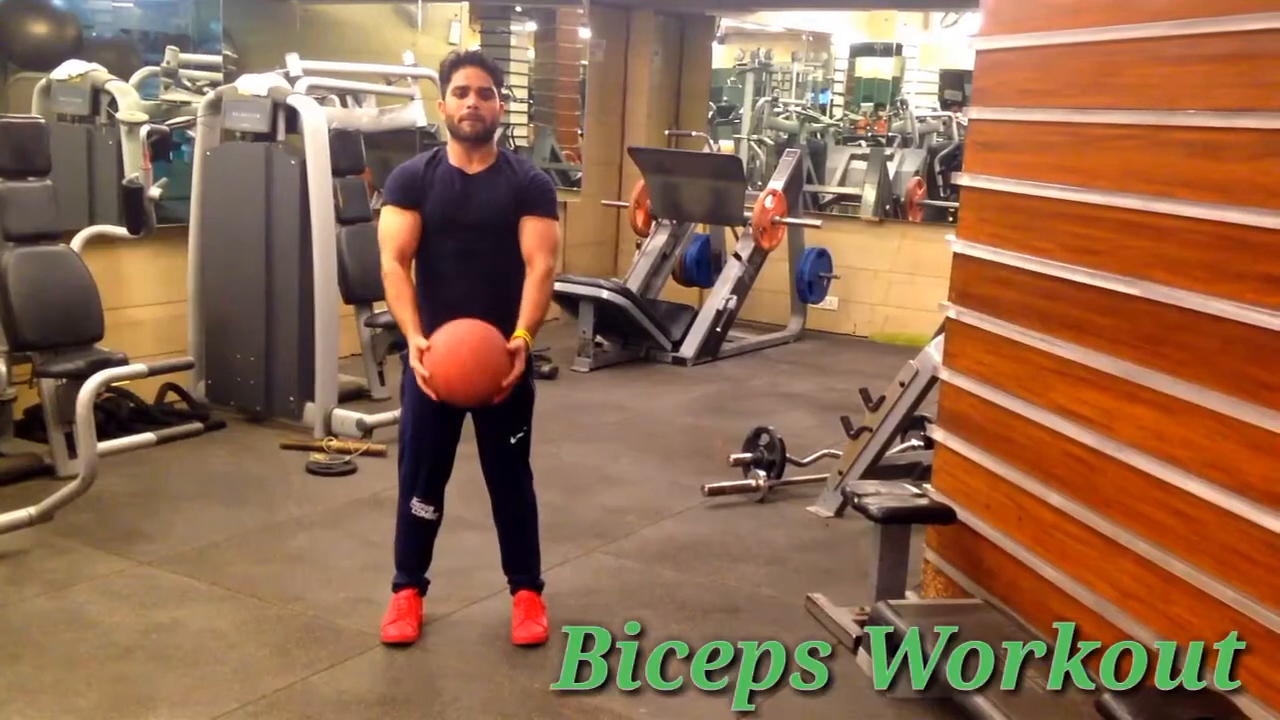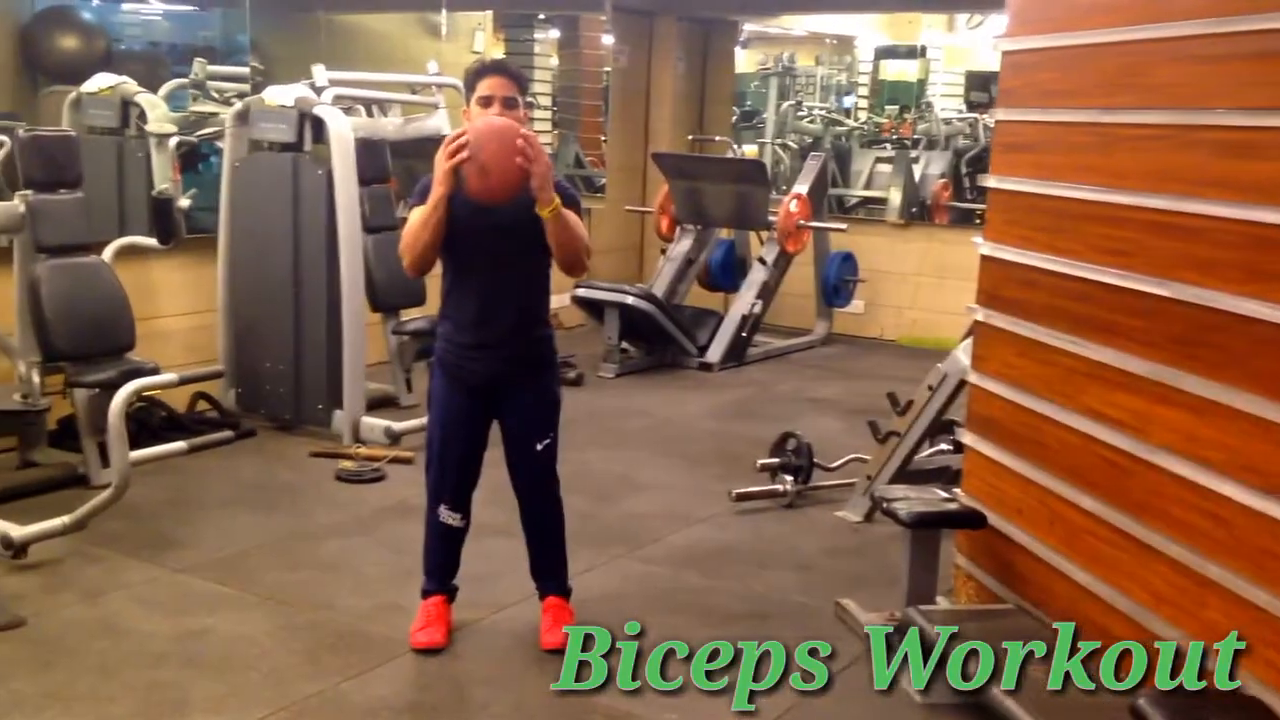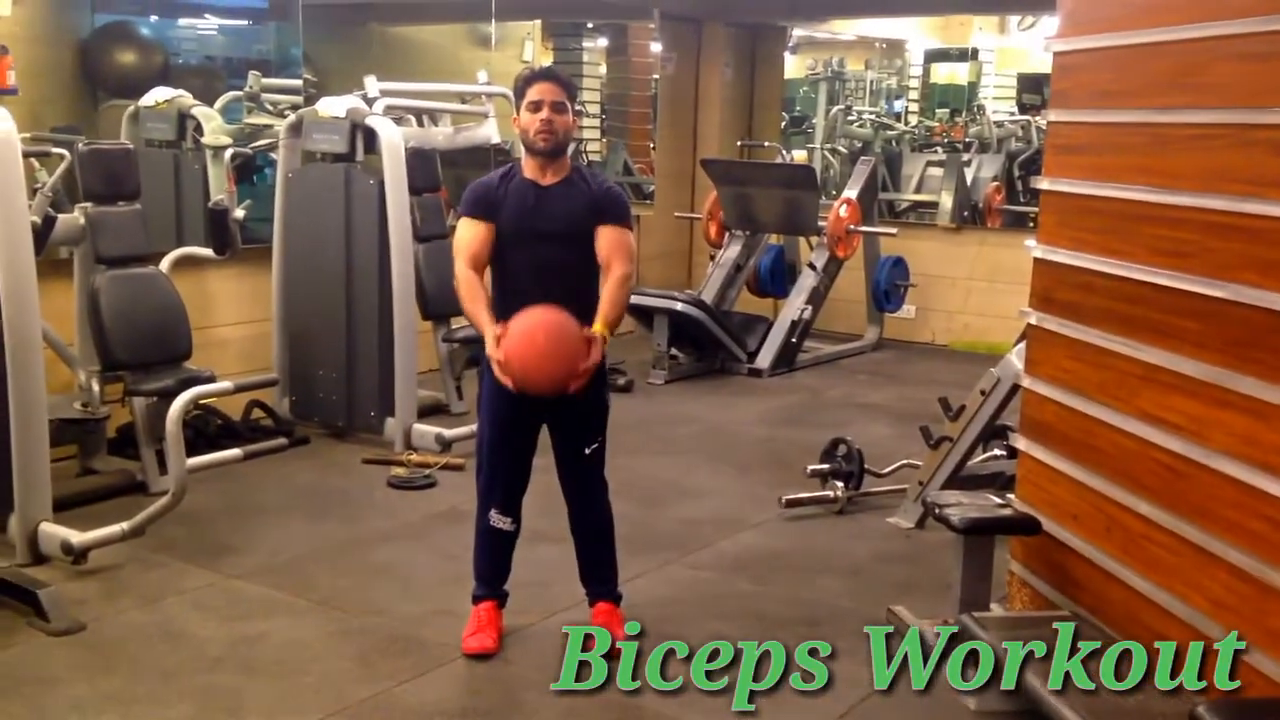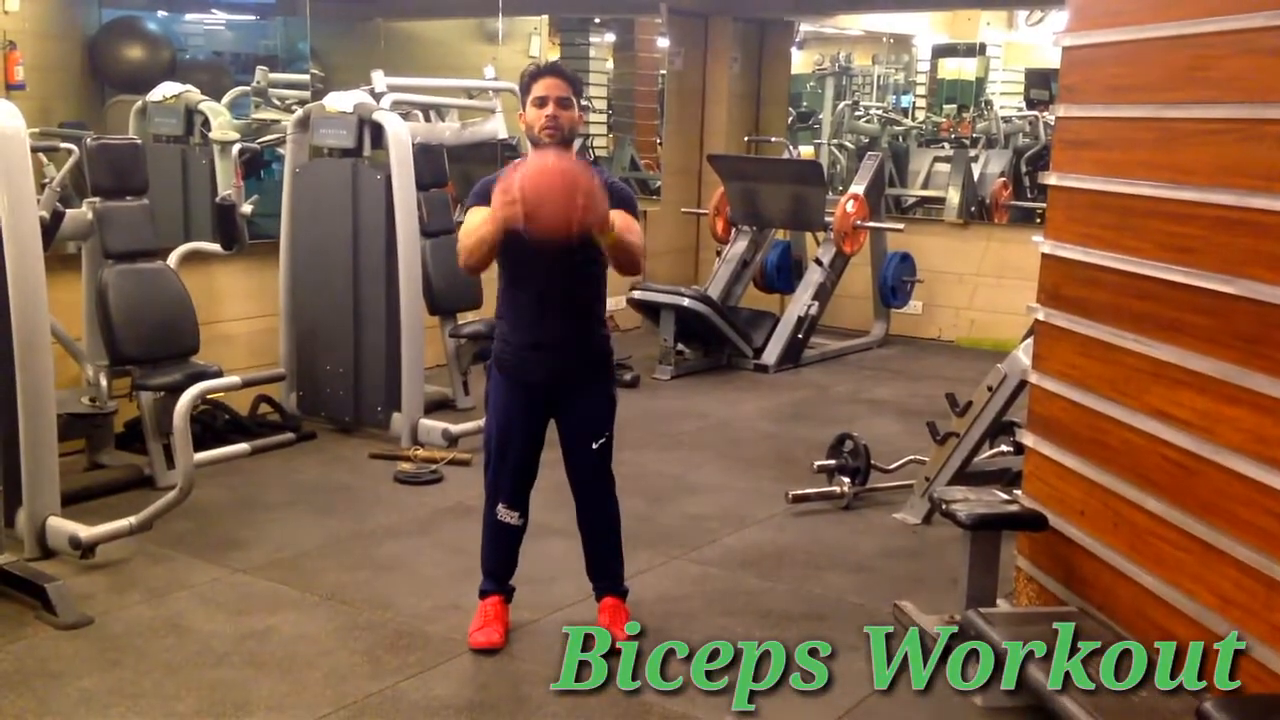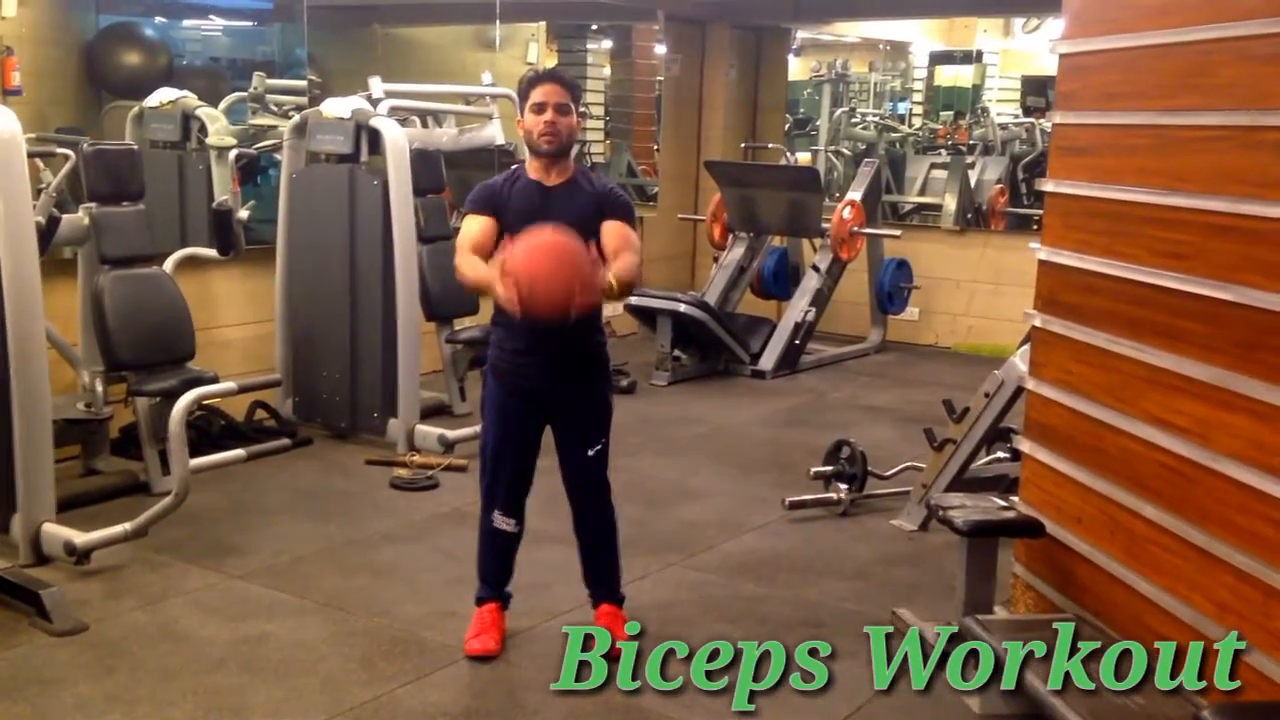
dt=1s
person 1, frame 1
left shoulder: (529, 183)
right shoulder: (411, 178)
left elbow: (540, 265)
right elbow: (394, 262)
left wrist: (521, 340)
right wrist: (414, 338)
left hip: (505, 356)
right hip: (432, 353)
left knee: (511, 478)
right knee: (420, 477)
left ankle: (526, 590)
right ankle: (408, 589)
person 1, frame 2
left shoulder: (551, 186)
right shoulder: (437, 183)
left elbow: (577, 262)
right elbow: (413, 262)
left wrist: (542, 194)
right wrist: (442, 191)
left hip: (529, 364)
right hip: (459, 363)
left knee: (538, 485)
right knee: (447, 485)
left ankle: (554, 597)
right ankle: (436, 596)
person 1, frame 3
left shoulder: (602, 196)
right shoulder: (487, 192)
left elbow: (619, 270)
right elbow: (467, 269)
left wrist: (599, 332)
right wrist: (490, 331)
left hip: (580, 366)
right hip: (507, 364)
left knee: (587, 488)
right knee: (498, 488)
left ankle: (605, 602)
right ankle: (487, 601)
person 1, frame 4
left shoulder: (607, 189)
right shoulder: (495, 187)
left elbow: (633, 262)
right elbow: (468, 260)
left wrist: (599, 222)
right wrist: (501, 218)
left hip: (586, 365)
right hip: (517, 364)
left knee: (595, 484)
right knee: (506, 485)
left ankle: (611, 598)
right ankle: (494, 597)
person 1, frame 5
left shoulder: (605, 197)
right shoulder: (492, 194)
left elbow: (630, 263)
right elbow: (464, 260)
left wrist: (605, 281)
right wrist: (495, 278)
left hip: (583, 370)
right hip: (512, 369)
left knee: (591, 490)
right knee: (502, 491)
left ankle: (607, 604)
right ankle: (490, 603)
